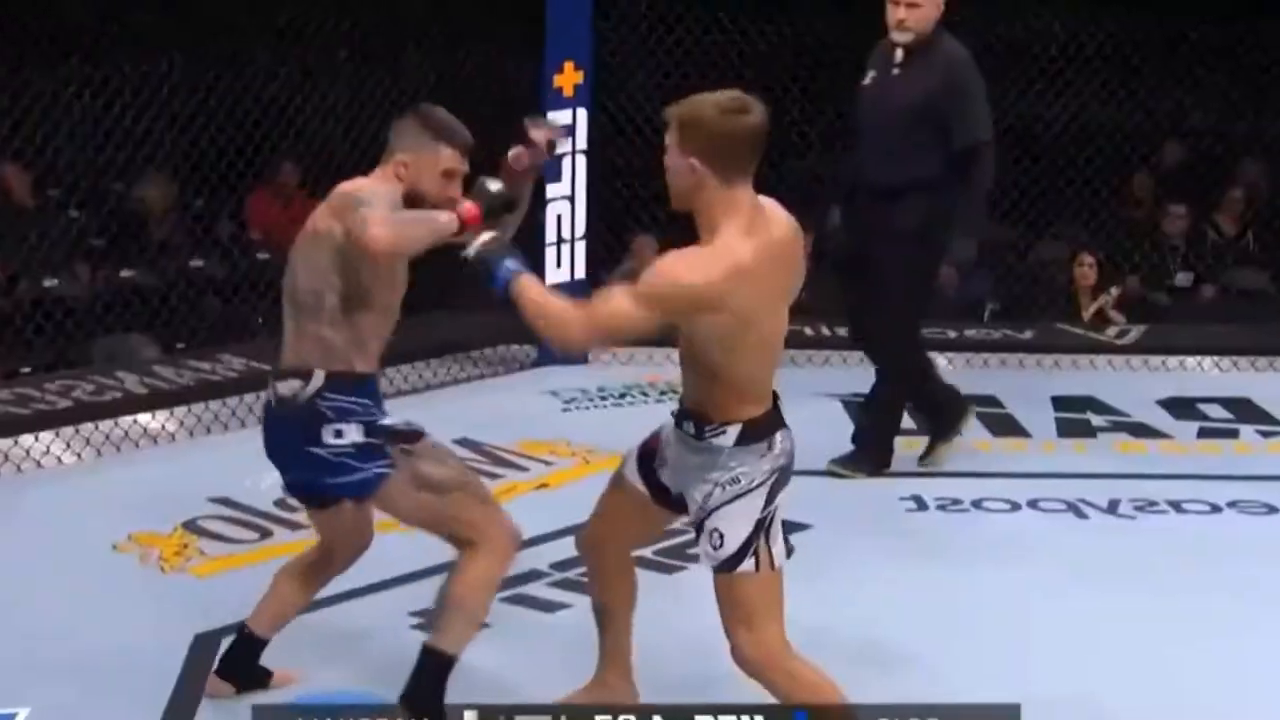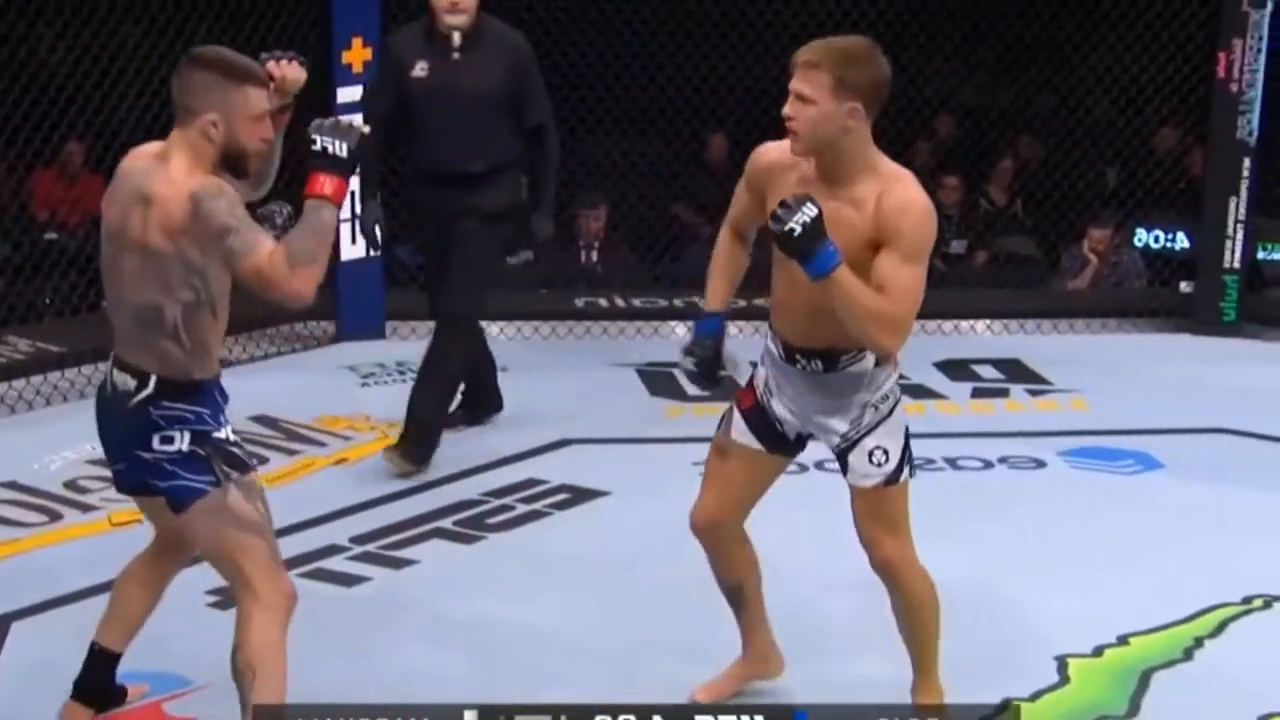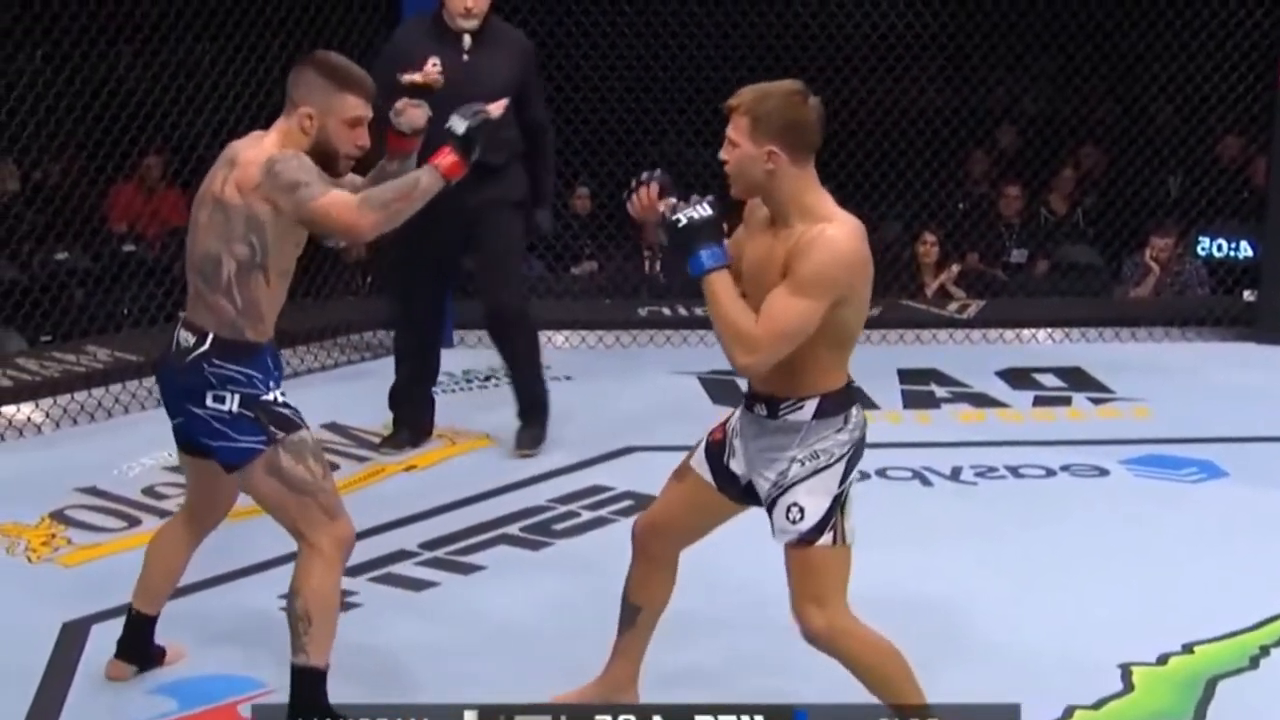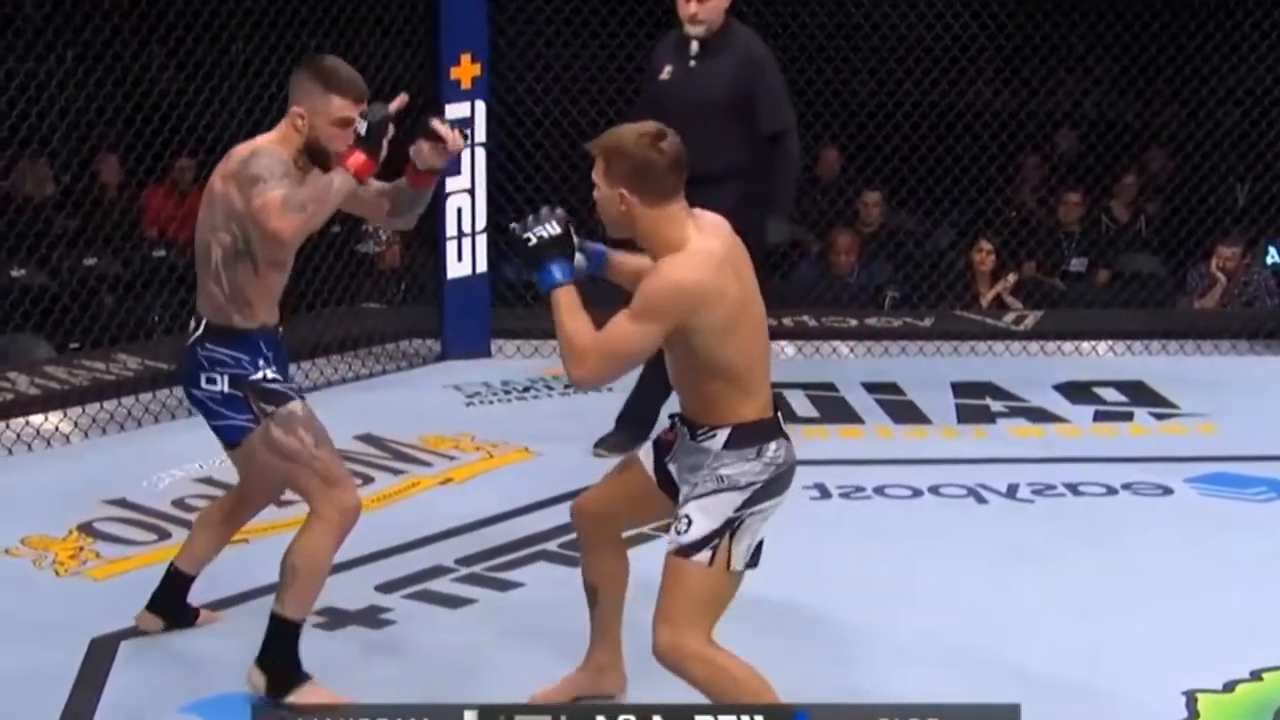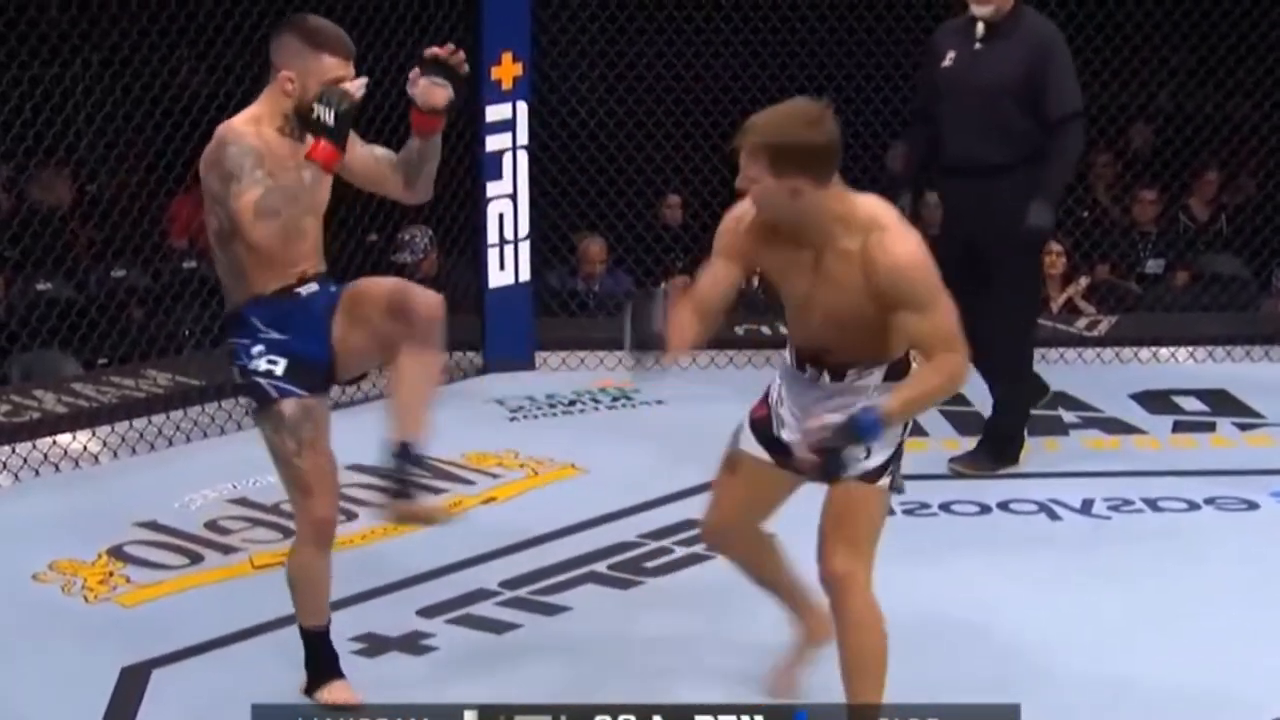
dt=1s
person 1, frame 1
left shoulder: (363, 203)
right shoulder: (366, 198)
right elbow: (381, 242)
left wrist: (516, 169)
right wrist: (464, 213)
left hip: (294, 414)
right hip: (335, 412)
left knee: (343, 542)
right knee: (494, 539)
left ankle: (237, 668)
person 1, frame 2
left shoulder: (142, 165)
right shoulder: (194, 197)
left elbow: (247, 182)
right elbow: (294, 284)
left wrist: (274, 107)
right wrist: (329, 178)
left hip: (129, 400)
right hip: (177, 417)
left knee: (177, 543)
right knee: (267, 593)
person 1, frame 3
left shoulder: (260, 154)
right shoulder: (276, 169)
left elbow: (358, 203)
right elbow: (362, 221)
left wrist: (405, 143)
right wrist: (450, 156)
left hip: (195, 364)
right hip: (231, 375)
left knee: (206, 509)
right knee: (327, 535)
left ankle: (134, 648)
person 1, frame 4
left shoulder: (305, 163)
right shoulder: (260, 161)
left elbow: (398, 213)
right elbow: (284, 226)
left wrist: (426, 165)
right wrist: (358, 159)
left hip: (239, 352)
right hip: (233, 361)
left knee: (261, 487)
right knee: (336, 502)
left ankle: (166, 604)
right ankle: (277, 668)
person 1, frame 5
left shoulder: (321, 130)
right shoulder: (237, 144)
left elbow: (411, 184)
right elbow: (267, 232)
left wrist: (429, 114)
right wrist: (326, 151)
left hip: (320, 308)
right hip: (268, 335)
left knee: (421, 308)
right knee: (318, 515)
left ankle: (403, 473)
right ankle: (323, 669)
person 2, frame 1
left shoulder: (704, 275)
right shoulder: (773, 222)
left elbow: (575, 333)
left wrist: (507, 270)
left hip: (732, 457)
right hip: (692, 434)
left knee: (760, 651)
right knee: (601, 540)
right ankle: (615, 680)
person 2, frame 2
left shoulder: (904, 204)
right shoulder: (771, 165)
left elbow: (888, 333)
right elbow: (735, 230)
left wrist: (818, 259)
right wrist: (711, 318)
left hip: (857, 386)
right hip: (777, 370)
left knee: (889, 555)
right knee: (712, 520)
left ankle: (928, 686)
right ankle: (758, 650)
person 2, frame 3
left shoulder: (832, 242)
right shoulder: (765, 207)
left elbow: (749, 350)
right elbow: (731, 272)
left wrist: (698, 249)
right wrist: (670, 218)
left hip: (814, 434)
right hip: (755, 421)
left knee: (823, 620)
right knee: (653, 535)
right ankle: (616, 684)
person 2, frame 4
left shoulder: (685, 275)
right shoulder: (704, 226)
left elbow: (586, 367)
left wrist: (555, 270)
right wrist: (583, 257)
left hip: (741, 461)
right hip: (700, 438)
left knee: (678, 643)
right knee: (593, 514)
right ankle: (602, 668)
person 2, frame 5
left shoulder: (892, 253)
right shoulder: (749, 222)
left elbow: (949, 361)
right elbow: (702, 308)
left wrist: (864, 423)
right wrist: (672, 333)
left hip: (874, 398)
right hip: (799, 382)
left knee: (843, 574)
right knee: (722, 524)
right ankle: (806, 617)
person 3, frame 1
left shoulder: (953, 64)
right shoulder: (881, 57)
left elbow: (977, 155)
left wrist: (963, 228)
right wrist: (844, 202)
left hip: (915, 220)
right hip: (868, 212)
left knee: (892, 333)
right knee: (869, 327)
left ankle: (873, 448)
right ankle: (942, 405)
person 3, frame 2
left shoulder: (509, 48)
right shoulder: (405, 48)
left elbow: (539, 131)
right elbow: (379, 125)
left wrist: (543, 205)
right wrist: (371, 196)
left hip: (490, 202)
right hip: (431, 198)
left knee: (457, 314)
right knee: (450, 311)
left ankle: (418, 437)
right ankle: (482, 396)
person 3, frame 3
left shoulder: (514, 47)
right shoulder: (409, 42)
left elbow: (537, 129)
left wrist: (543, 200)
left hip: (499, 196)
right hip: (431, 195)
left knee: (506, 306)
right knee: (417, 312)
left ankle: (533, 413)
right ankle: (411, 419)
person 3, frame 4
left shoulder: (749, 54)
right shoulder: (667, 51)
left elbow: (782, 140)
left wrist: (777, 214)
left hip: (728, 205)
left ankle: (637, 421)
person 3, frame 5
left shoulder: (1040, 38)
left elbow: (1068, 126)
right elbow: (926, 119)
left wrist: (1046, 196)
right wrist: (909, 183)
left hip: (1014, 198)
right hip: (956, 194)
left knee: (1008, 318)
right knee: (959, 309)
left ankle: (1003, 440)
right ankle: (1021, 389)
